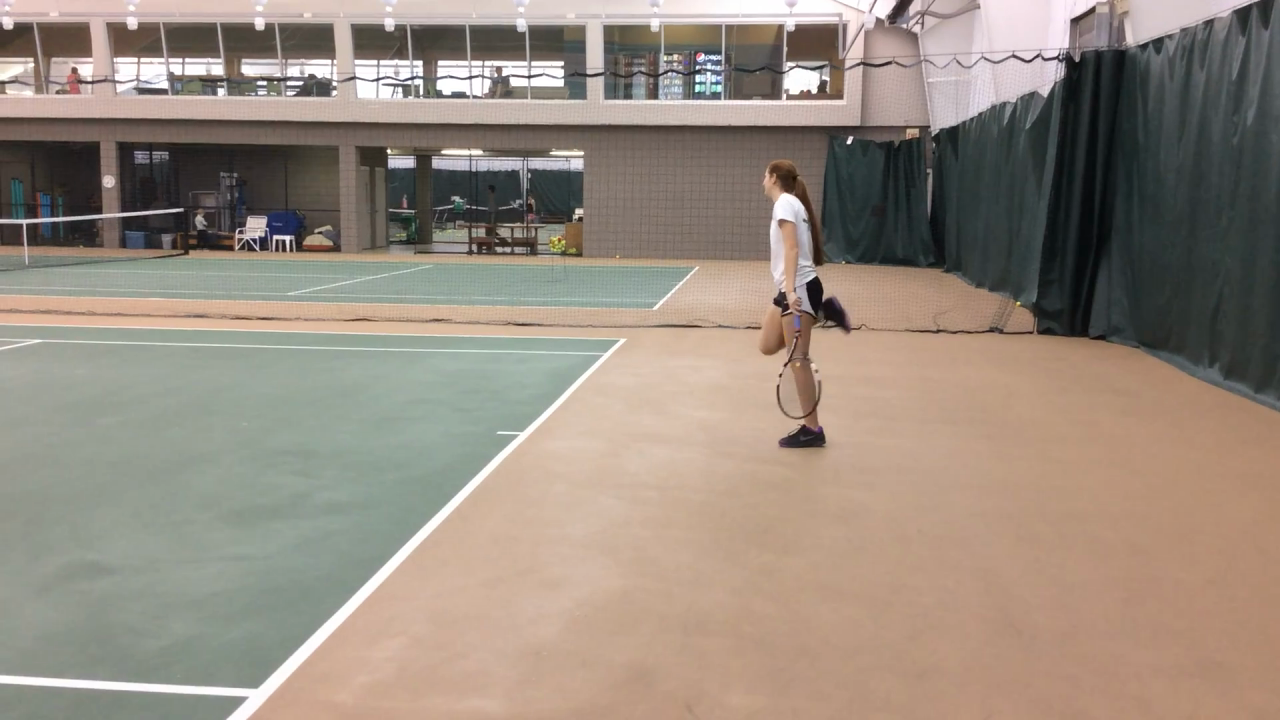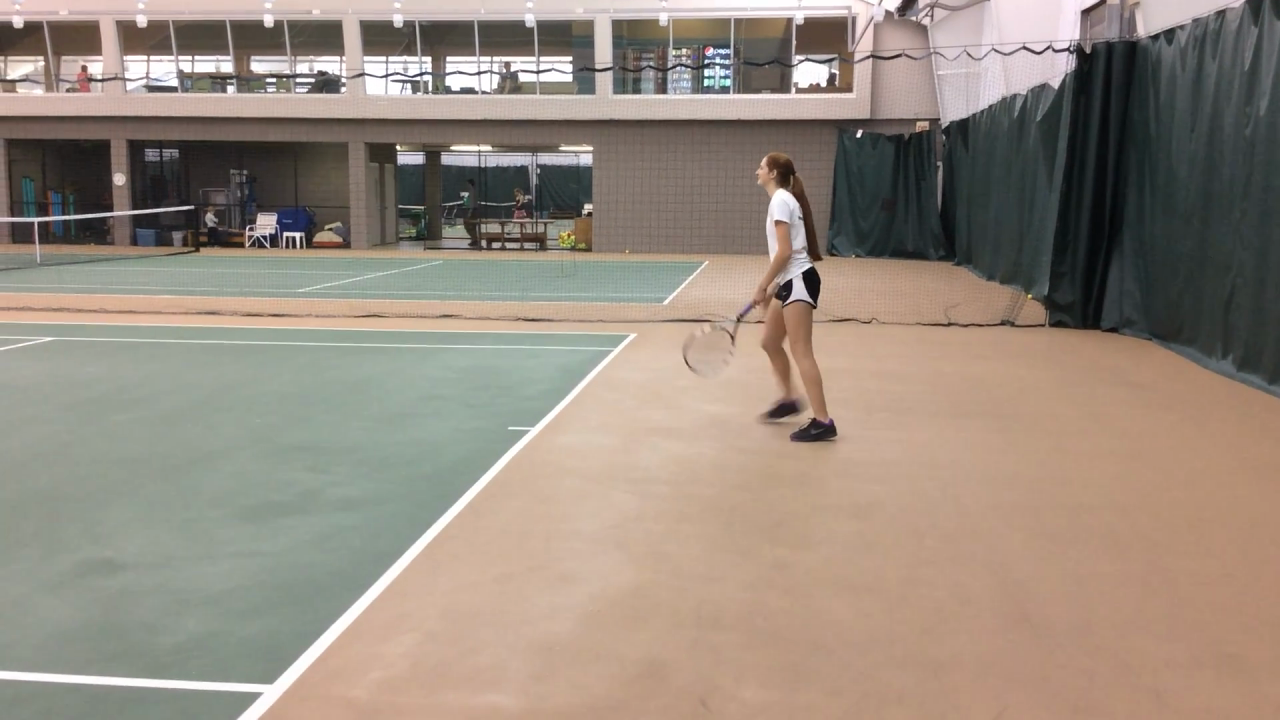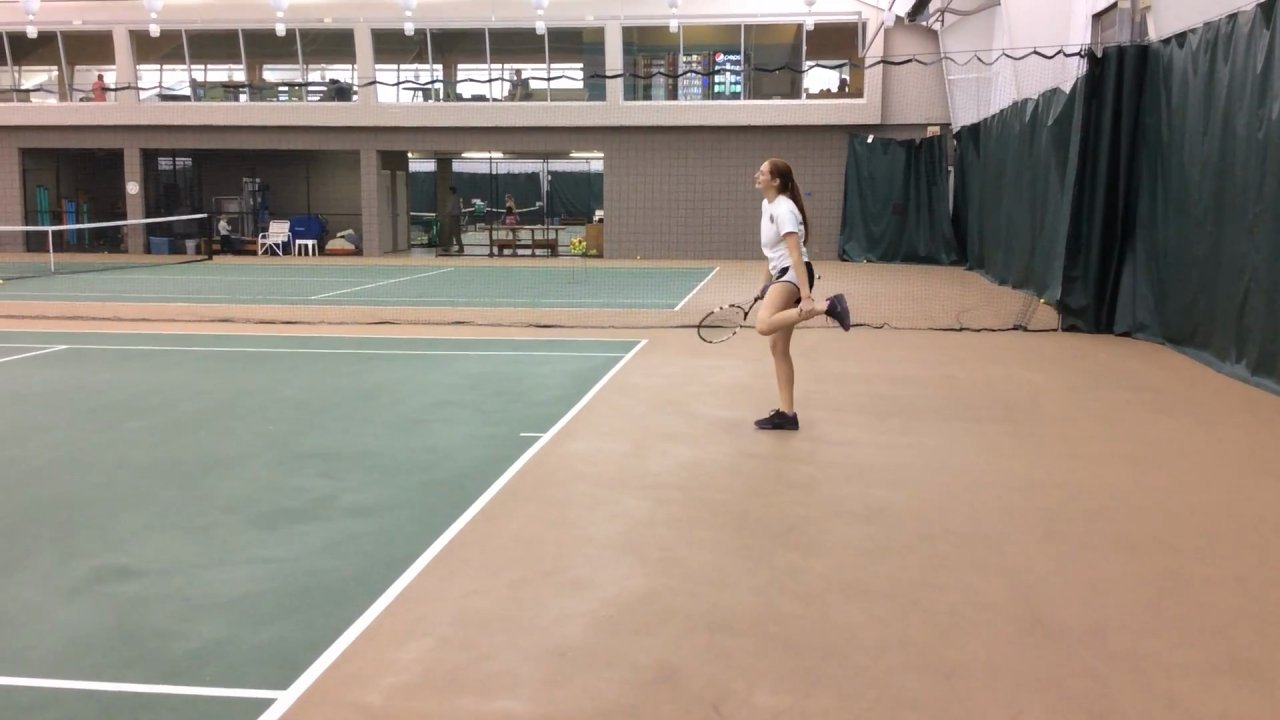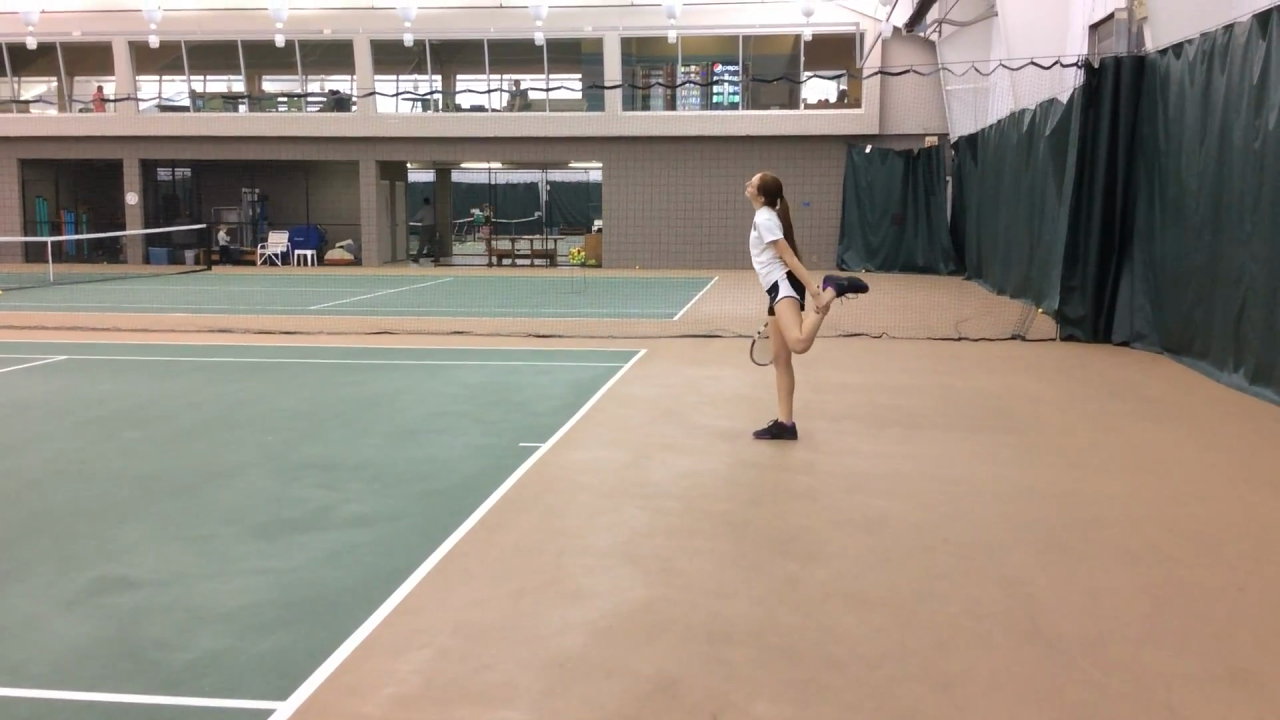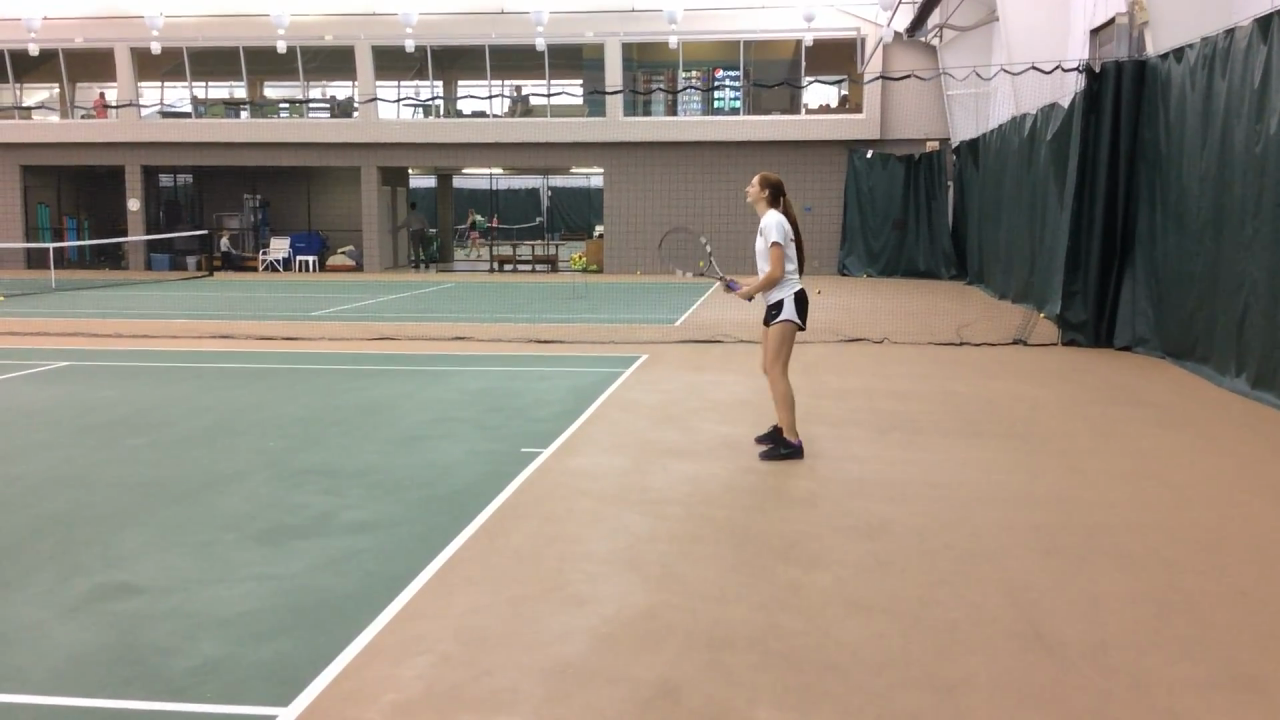
dt=0.7s
person 1, frame 1
left shoulder: (784, 202)
right shoulder: (791, 202)
left elbow: (792, 249)
left wrist: (791, 290)
left hip: (800, 288)
right hip: (790, 289)
right knee: (768, 347)
left ankle: (812, 430)
right ankle: (821, 311)
person 1, frame 2
left shoulder: (780, 200)
right shoulder: (782, 199)
left elbow: (784, 252)
left wrist: (763, 287)
right wrist: (768, 288)
left hip: (798, 281)
right hip: (790, 282)
left knee: (801, 353)
right knee: (769, 342)
left ankle: (822, 422)
right ankle: (789, 400)
person 1, frame 3
left shoulder: (784, 209)
right shoulder: (767, 204)
left elbow: (796, 255)
left wrist: (806, 296)
right wrist: (767, 282)
left hip: (794, 274)
right hip: (783, 275)
left knee: (764, 324)
right knee: (778, 347)
left ankle: (826, 307)
right ankle: (786, 414)
person 1, frame 4
left shoulder: (766, 218)
right shoulder: (764, 216)
left elbow: (790, 258)
left wrist: (815, 291)
left hip: (785, 286)
right hip: (777, 289)
left knee: (798, 343)
right knee: (780, 358)
left ankle: (831, 289)
right ankle: (785, 423)
person 1, frame 5
left shoulder: (773, 220)
right shoulder: (768, 221)
left elbow: (777, 273)
left wrist: (749, 291)
right wrist: (747, 286)
left hip: (787, 302)
right hip: (777, 302)
left knee: (775, 371)
right knee: (772, 369)
left ankle: (791, 441)
right ankle: (783, 427)
